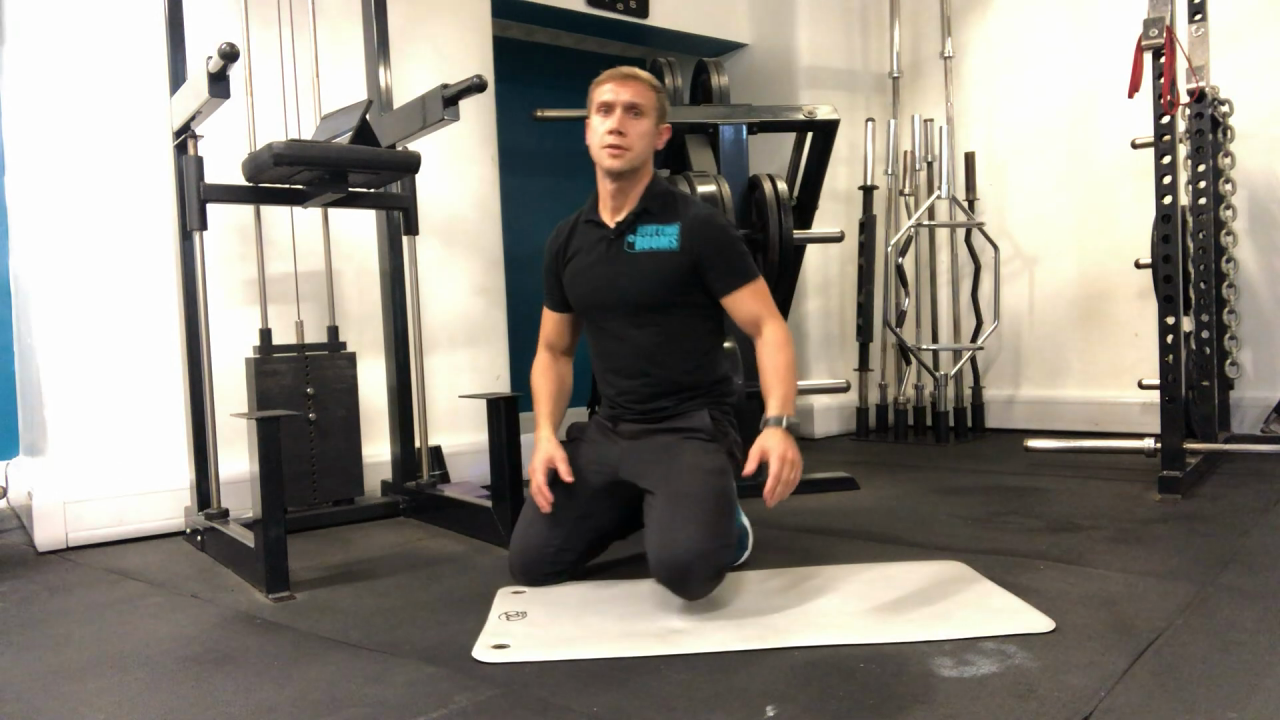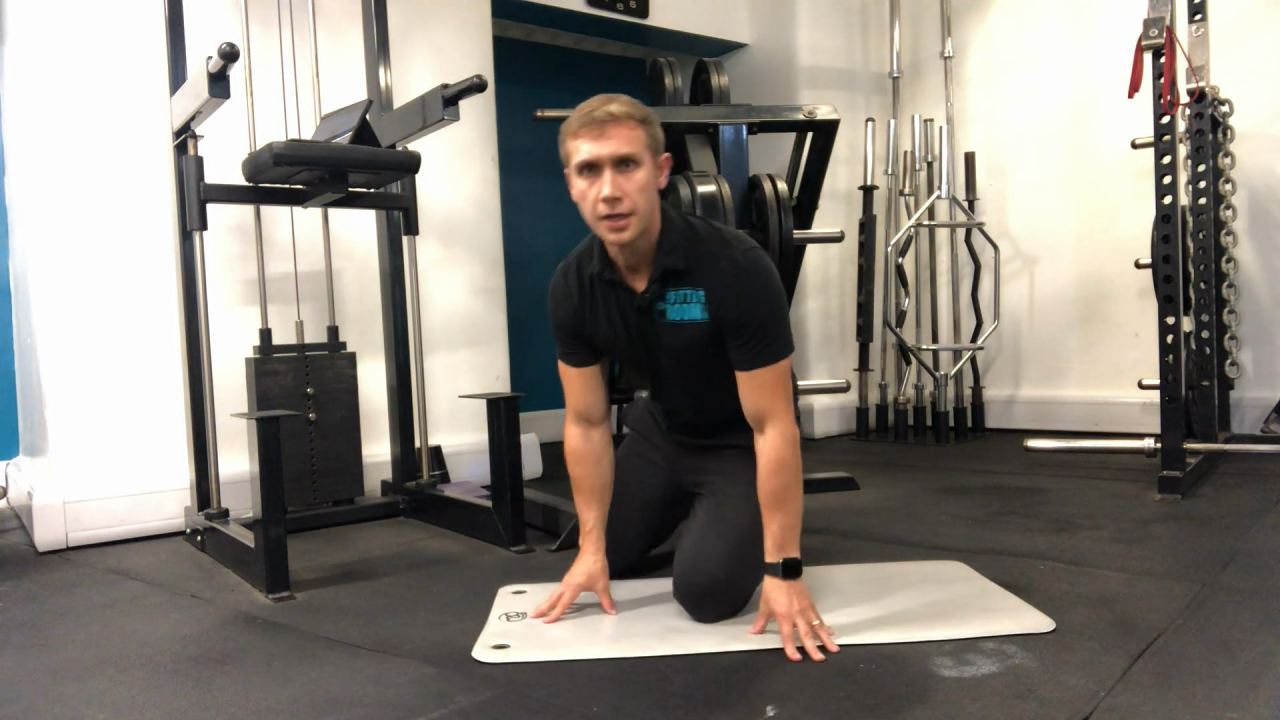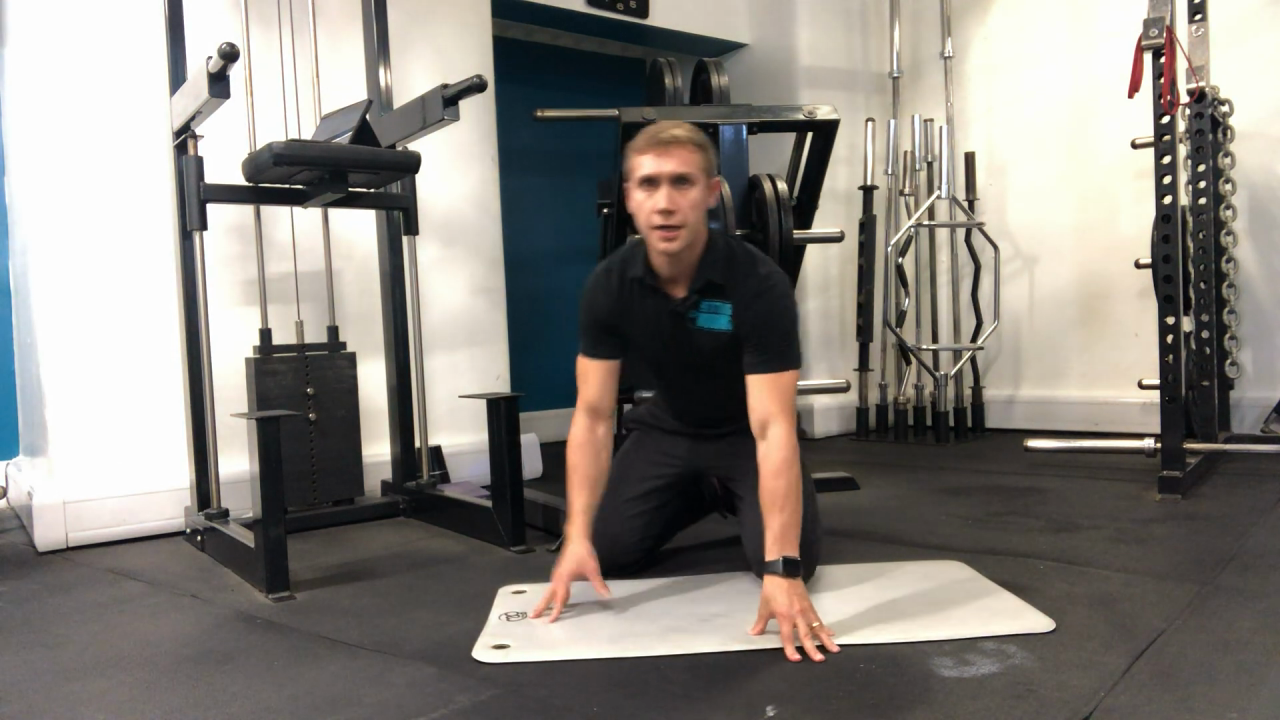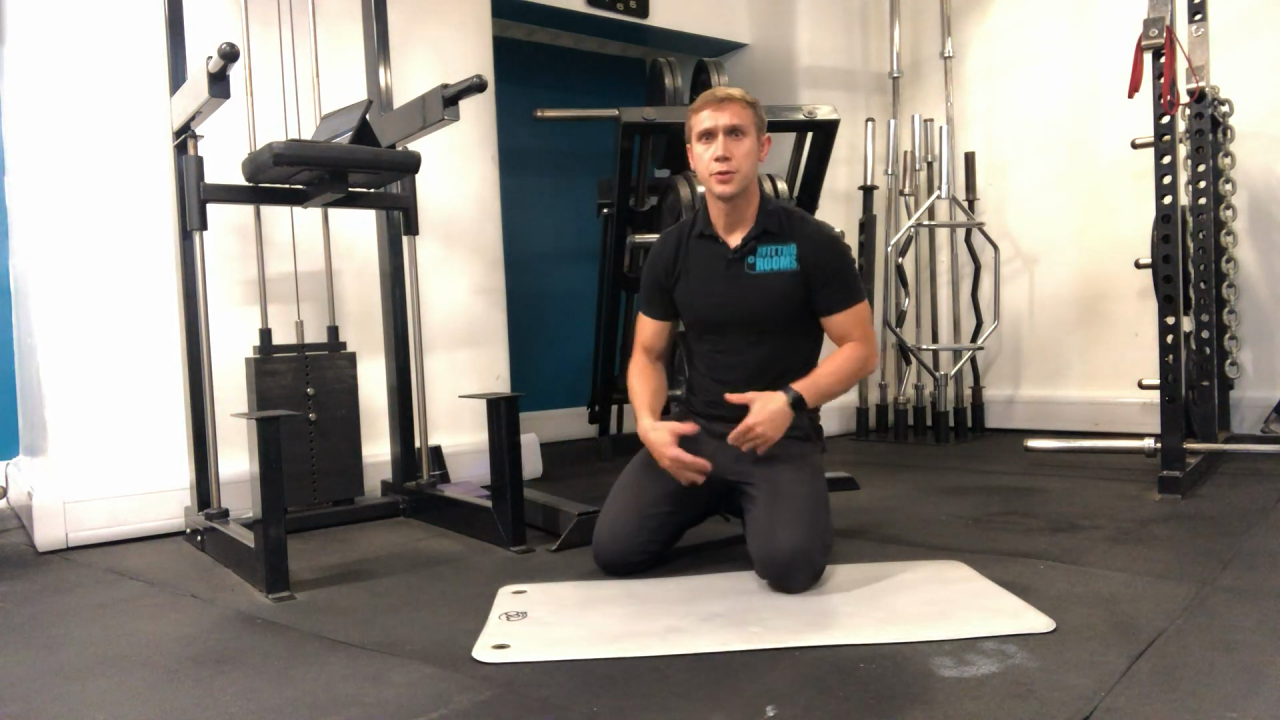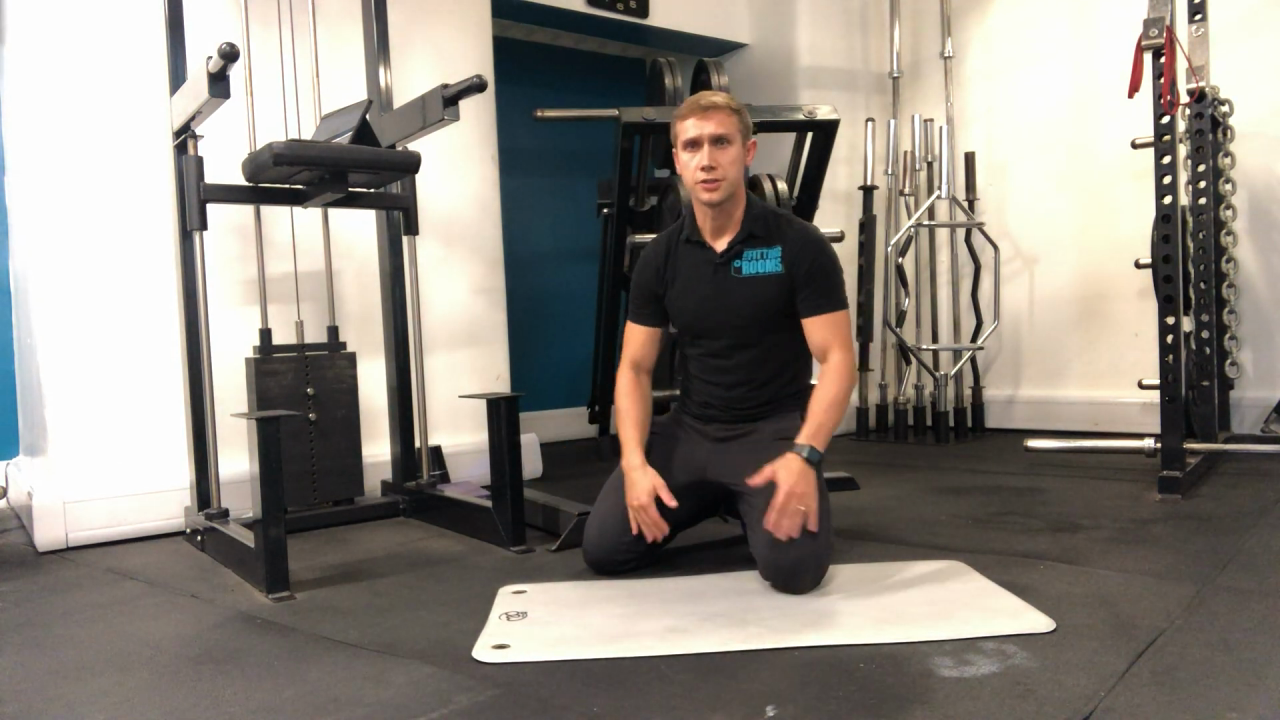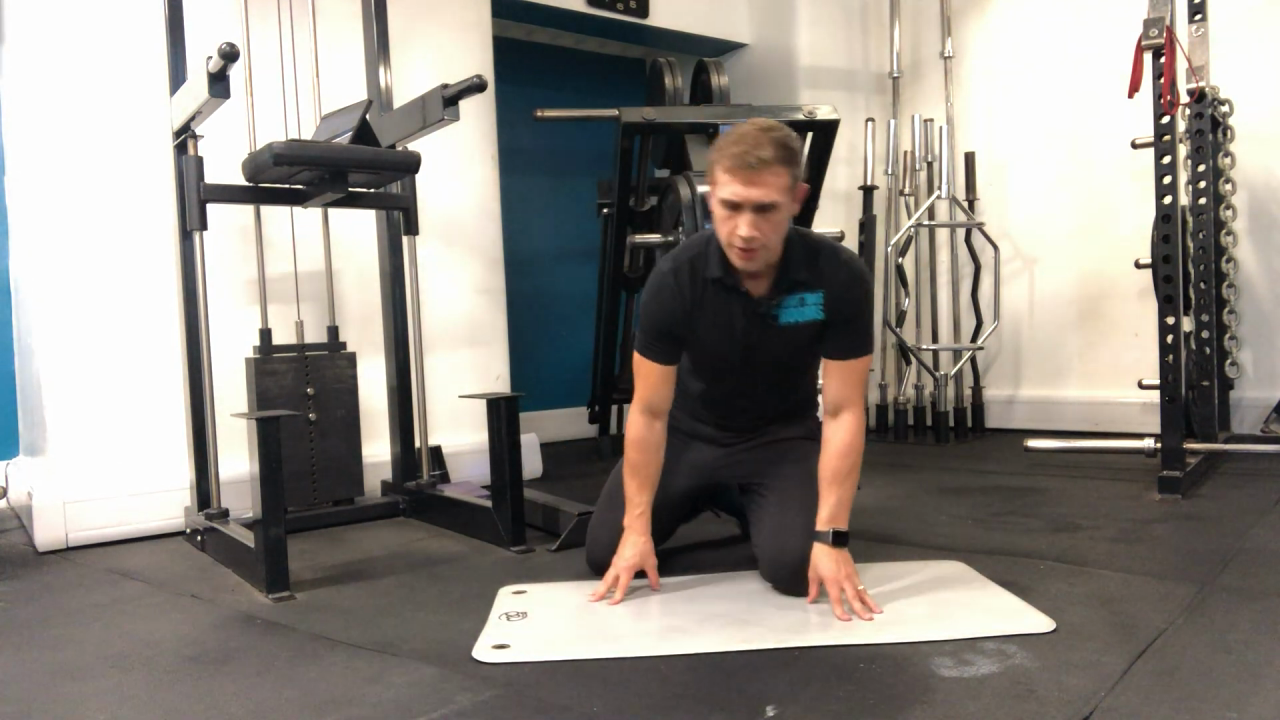
dt=0.7s
person 1, frame 1
left shoulder: (697, 227)
right shoulder: (566, 242)
left elbow: (768, 329)
right elbow: (553, 352)
left wrist: (778, 426)
right wrist: (547, 435)
left hip: (688, 430)
right hip: (608, 432)
left knee: (686, 567)
right knee: (532, 562)
left ankle: (720, 511)
right ankle: (639, 509)
person 1, frame 2
left shoulder: (735, 269)
right shoulder: (572, 284)
left elbow: (773, 427)
right elbow: (586, 423)
left wrist: (784, 570)
right wrist: (591, 548)
left hip: (740, 444)
right hip: (663, 432)
left knee: (706, 590)
right knee: (596, 571)
left ankle: (738, 521)
right ankle: (686, 508)
person 1, frame 3
left shoulder: (758, 286)
right shoulder: (609, 284)
left elbow: (773, 428)
right elbow: (594, 416)
left wrist: (786, 570)
right wrist: (577, 537)
left hip: (745, 434)
right hip: (669, 427)
left knee: (774, 559)
right knee: (611, 552)
left ankle: (760, 499)
right ankle: (704, 492)
person 1, frame 4
left shoulder: (813, 243)
right shoulder: (671, 250)
left elbow: (860, 350)
right elbow: (647, 355)
left wrist: (792, 400)
right wrist: (649, 423)
left hip: (782, 434)
right hip: (696, 431)
left knee: (789, 564)
right knee: (615, 551)
left ankle: (756, 504)
right ankle: (716, 498)
person 1, frame 5
left shoulder: (800, 246)
right shoulder: (659, 258)
left elbow: (836, 360)
right elbow: (636, 368)
left wrist: (804, 455)
right wrist: (636, 462)
left hip: (773, 432)
right hip: (689, 431)
left knee: (794, 565)
right knee: (605, 550)
left ankle: (751, 503)
right ankle: (715, 499)
person 1, frame 6
left shoulder: (840, 276)
right shoulder: (674, 279)
left elbow: (843, 411)
right elbow: (650, 412)
left wrist: (831, 538)
right wrist: (637, 529)
left hip: (782, 434)
right hip: (691, 431)
left knee: (793, 568)
right knee: (605, 554)
left ankle: (754, 503)
right ankle: (715, 495)
